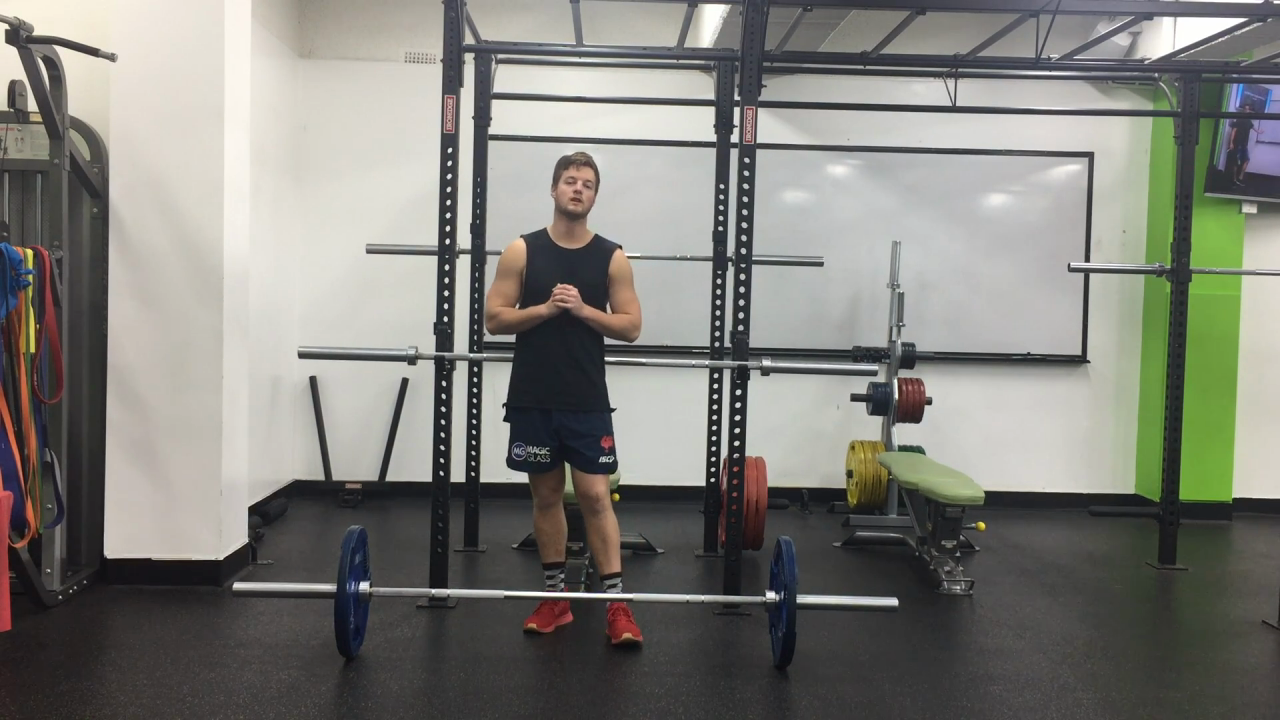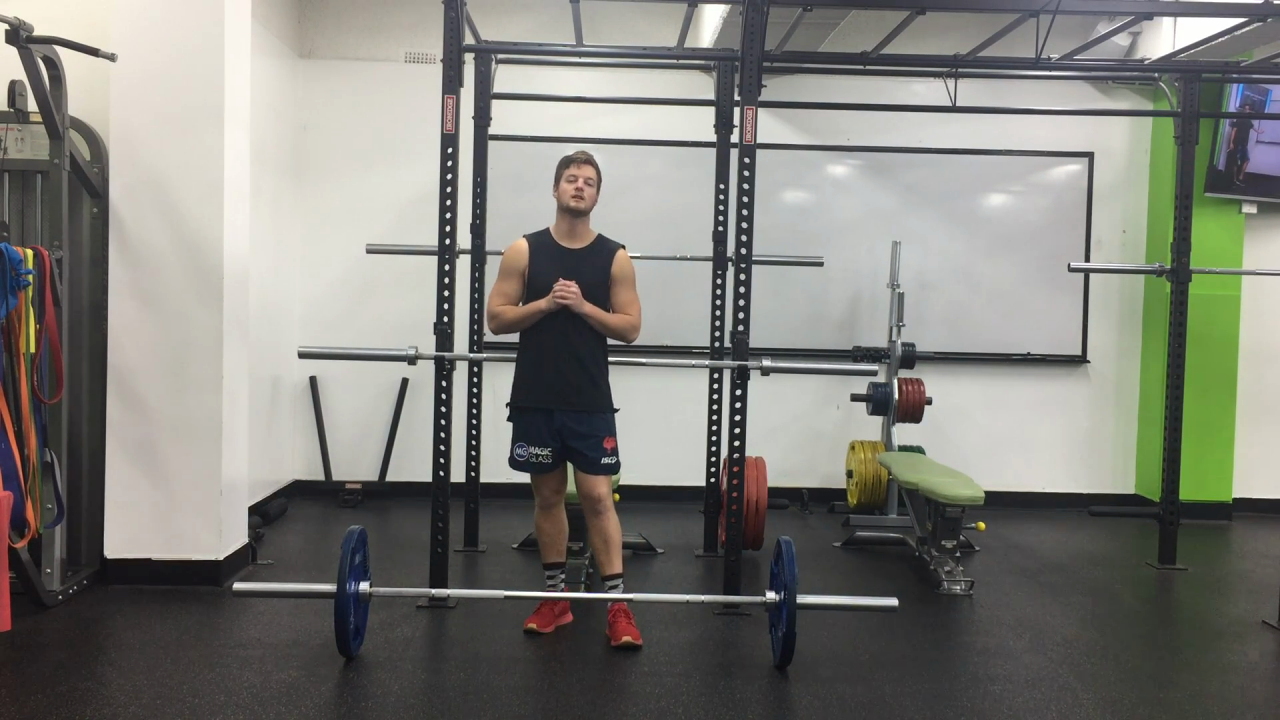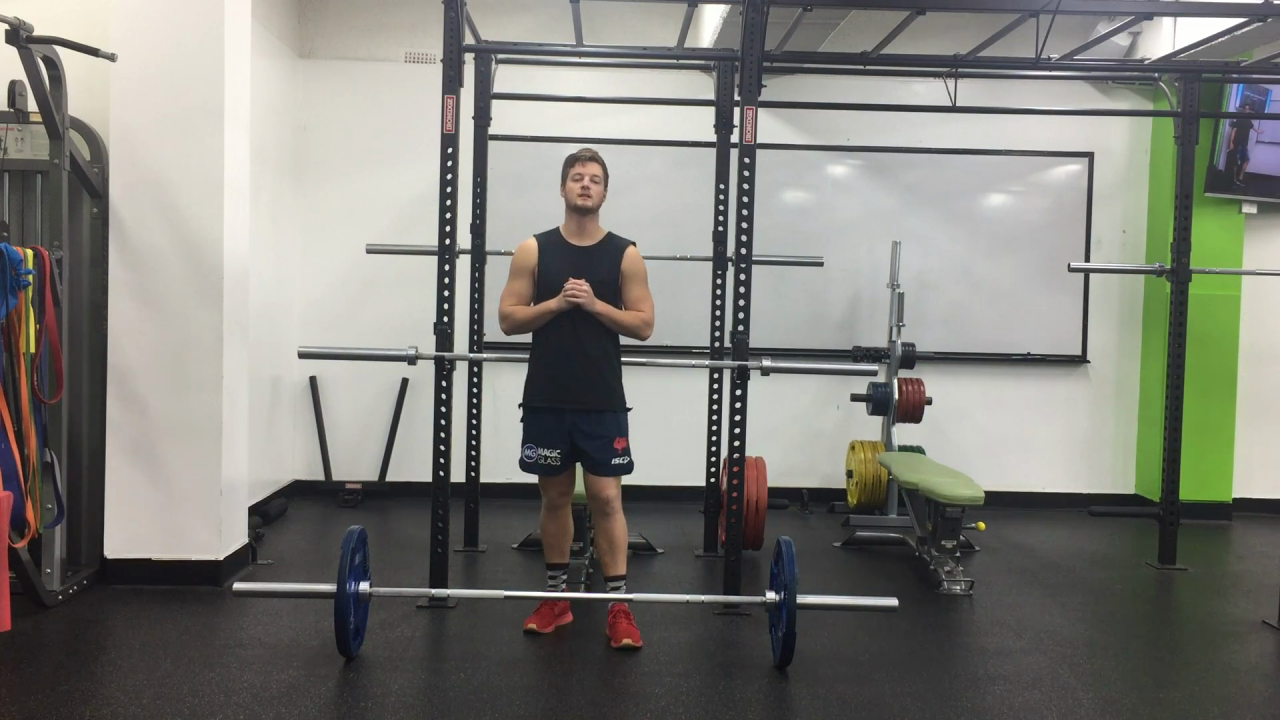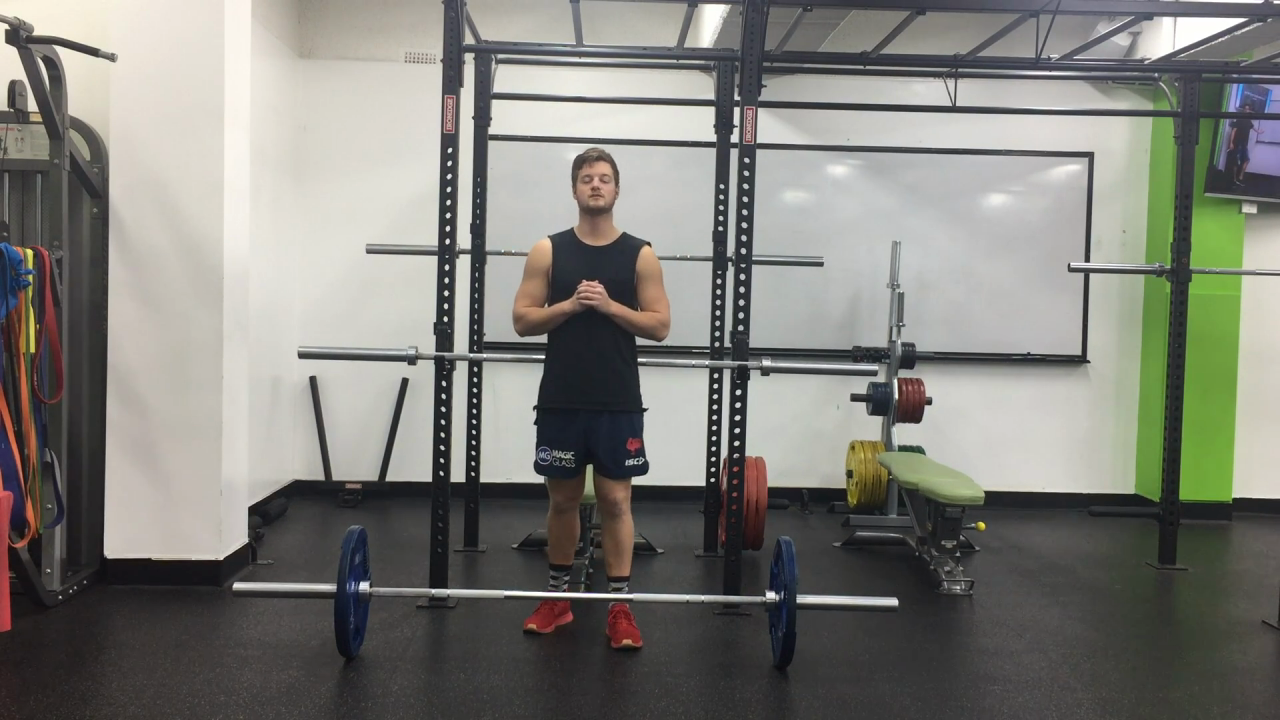
dt=0.3s
person 1, frame 1
left shoulder: (612, 257)
right shoulder: (521, 251)
left elbow: (631, 326)
right elbow: (494, 319)
left wrist: (583, 309)
right wrist: (545, 308)
left hip: (586, 399)
right hip: (532, 397)
left knee: (595, 497)
right knee: (546, 495)
left ankle: (616, 604)
right ankle: (555, 597)
person 1, frame 2
left shoulder: (614, 257)
right shoulder: (524, 250)
left elbow: (630, 327)
right elbow: (496, 318)
left wrist: (583, 306)
right wrist: (546, 303)
left hip: (590, 399)
right hip: (536, 397)
left knee: (598, 497)
right knee: (548, 496)
left ankle: (617, 605)
right ankle: (556, 598)
person 1, frame 3
left shoulder: (625, 254)
right shoulder: (534, 249)
left elbow: (643, 324)
right elbow: (508, 318)
left wrist: (595, 303)
right wrist: (556, 302)
left hip: (602, 400)
right hip: (546, 397)
left knee: (606, 498)
right knee: (554, 497)
left ankle: (618, 606)
right ankle: (556, 597)
person 1, frame 4
left shoulder: (640, 254)
right shoulder: (548, 251)
left elbow: (660, 325)
right elbow: (522, 320)
left wrist: (609, 305)
right wrist: (570, 304)
left hip: (618, 400)
right hip: (561, 398)
left knee: (615, 499)
right knee: (562, 499)
left ankle: (619, 607)
right ankle: (557, 597)
